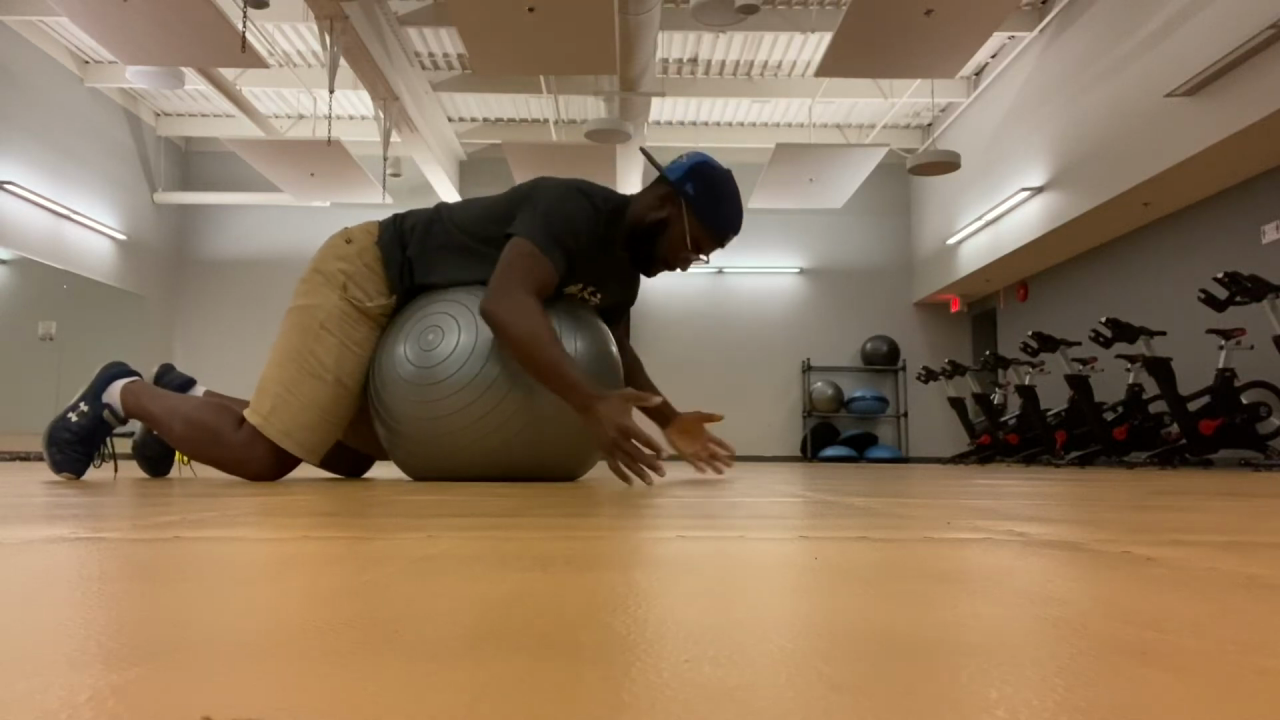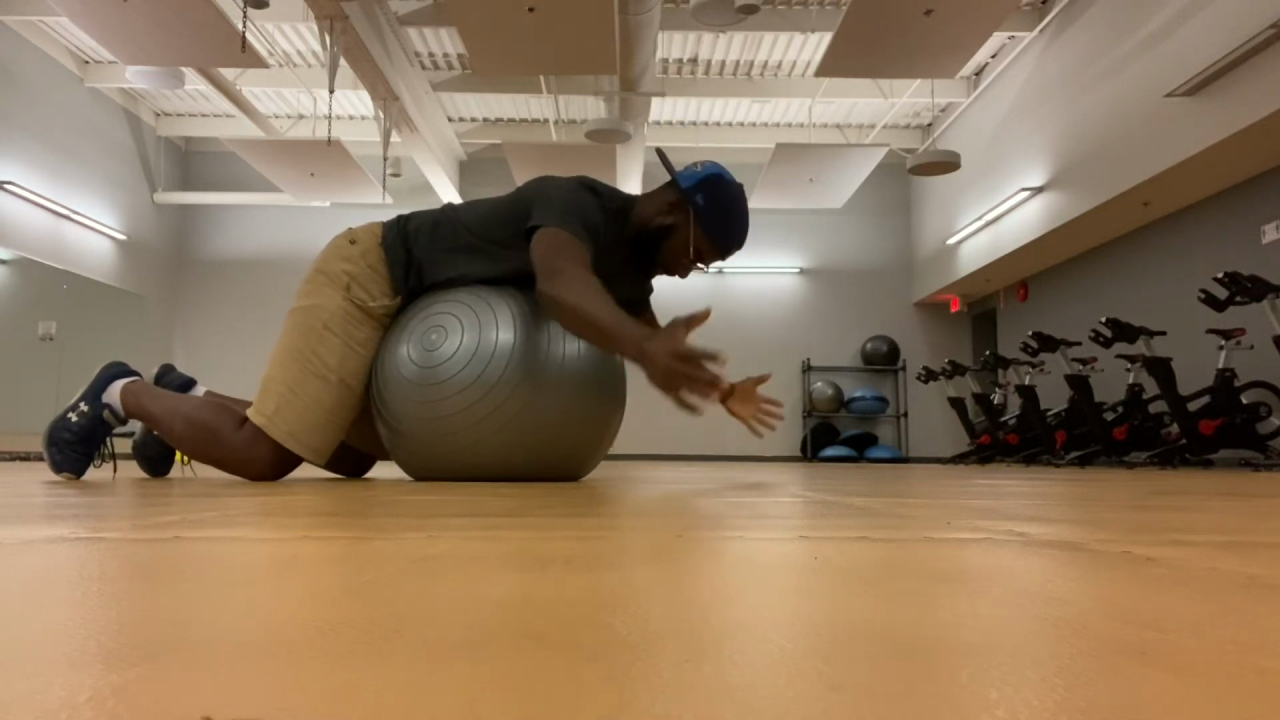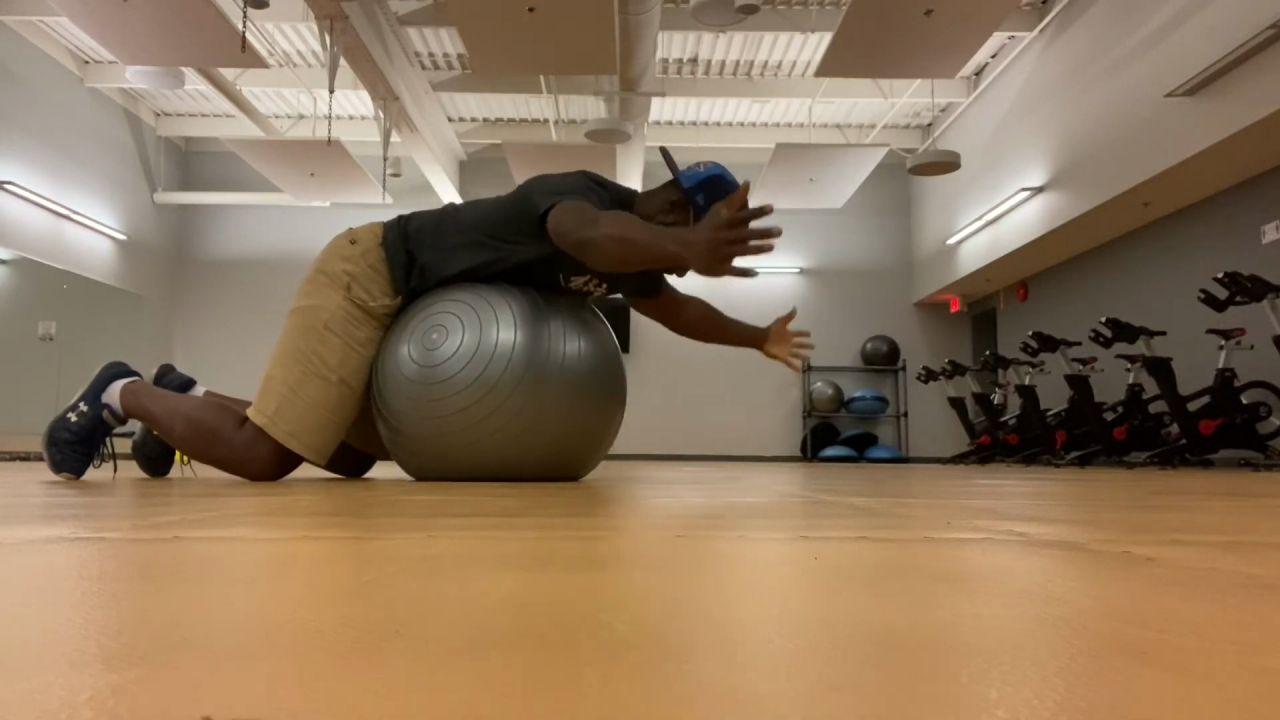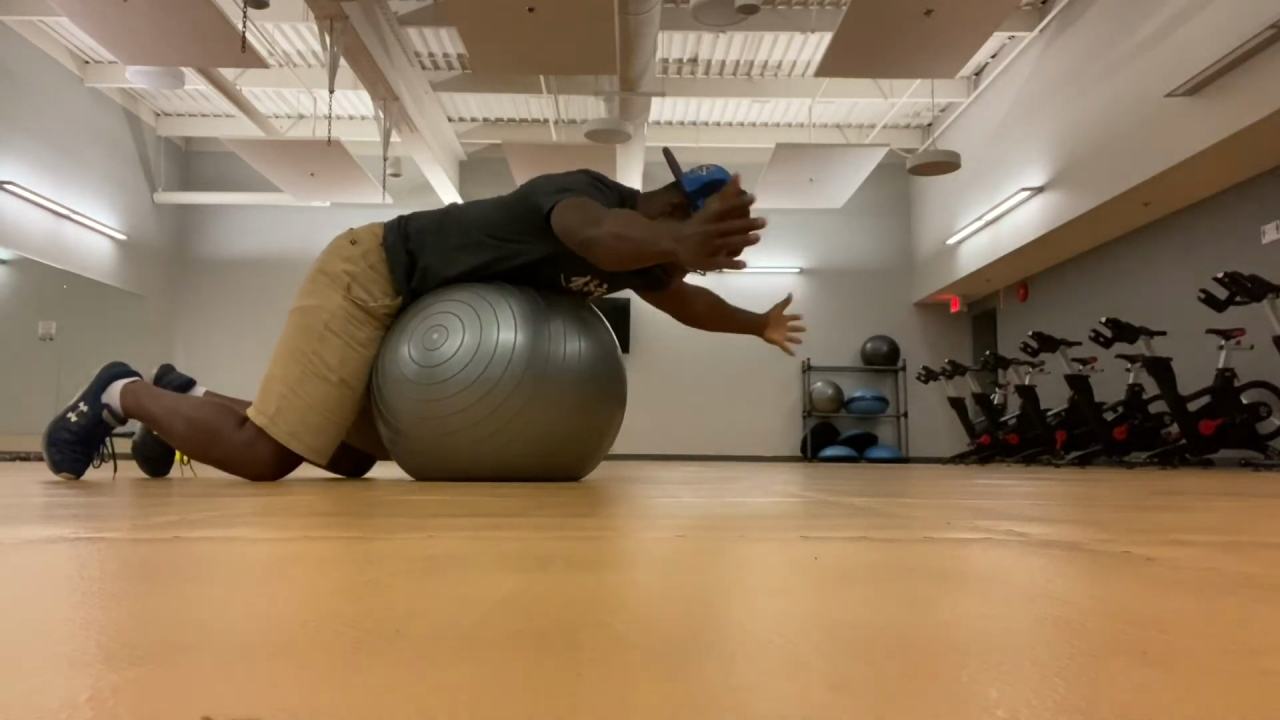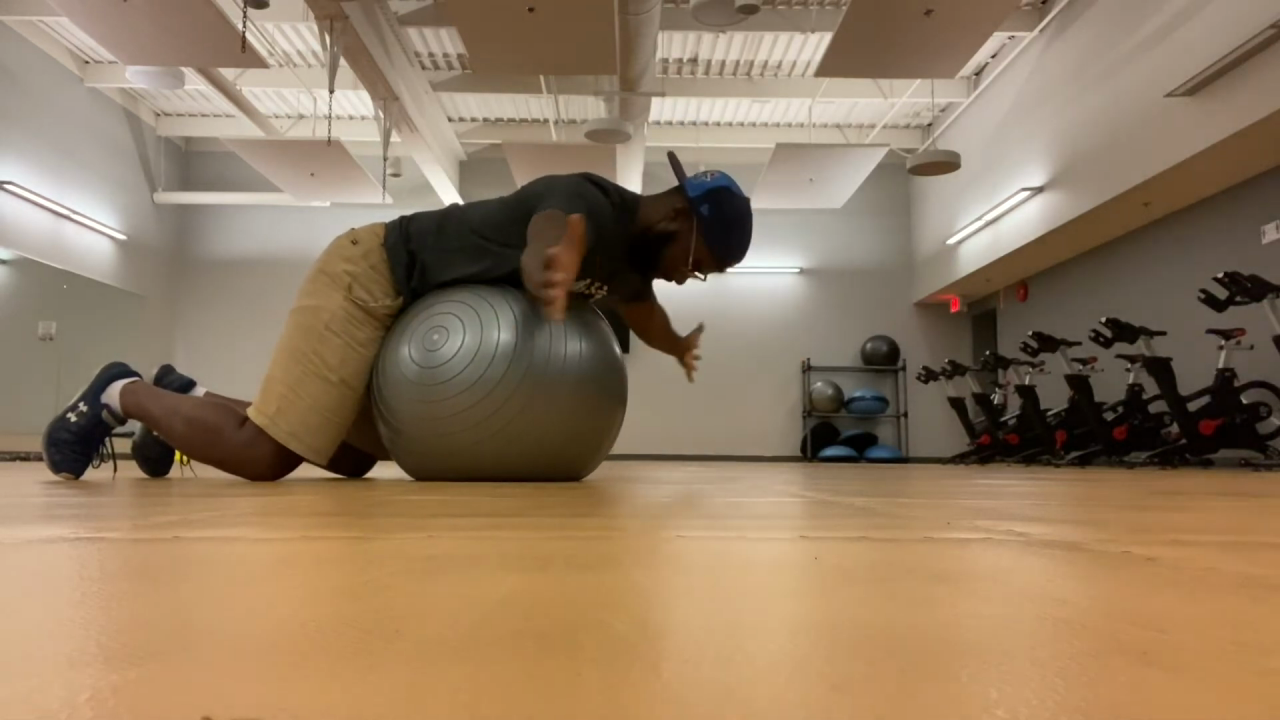
dt=0.3s
person 1, frame 1
left shoulder: (621, 271)
right shoulder: (573, 209)
left elbow: (614, 349)
right elbow: (506, 303)
left wrist: (669, 418)
right wrist: (593, 405)
left hip: (414, 311)
right hip: (367, 276)
left knee: (348, 457)
right knee: (260, 455)
left ankle: (185, 395)
right ankle: (124, 393)
person 1, frame 2
left shoulder: (631, 257)
right shoulder: (580, 206)
left elbow: (640, 324)
right elbow: (561, 287)
left wrist: (723, 388)
right wrist: (650, 353)
left hip: (413, 312)
right hip: (369, 278)
left knee: (350, 457)
right knee: (262, 455)
left ankle: (186, 395)
right ankle: (124, 396)
person 1, frame 3
left shoulder: (630, 238)
right shoulder: (582, 195)
left elbow: (673, 307)
right elbow: (592, 240)
left wrist: (757, 338)
right wrist: (690, 250)
left hip: (412, 310)
right hip: (371, 277)
left knee: (349, 457)
right knee: (262, 455)
left ankle: (187, 395)
right ankle: (125, 394)
person 1, frame 4
left shoulder: (637, 245)
right shoulder: (590, 197)
left elbow: (686, 299)
right elbow: (599, 237)
left wrist: (756, 325)
right wrist: (676, 239)
left hip: (413, 309)
right hip: (372, 276)
left knee: (349, 456)
right knee: (263, 453)
left ankle: (188, 394)
right ankle: (124, 394)
person 1, frame 5
left shoulder: (631, 237)
right shoulder: (587, 205)
left elbow: (639, 306)
right elbow: (537, 252)
left wrist: (679, 345)
right wrist: (555, 275)
left hip: (407, 307)
right hip: (371, 277)
left knee: (349, 457)
right knee: (262, 455)
left ankle: (186, 396)
right ankle: (124, 394)
